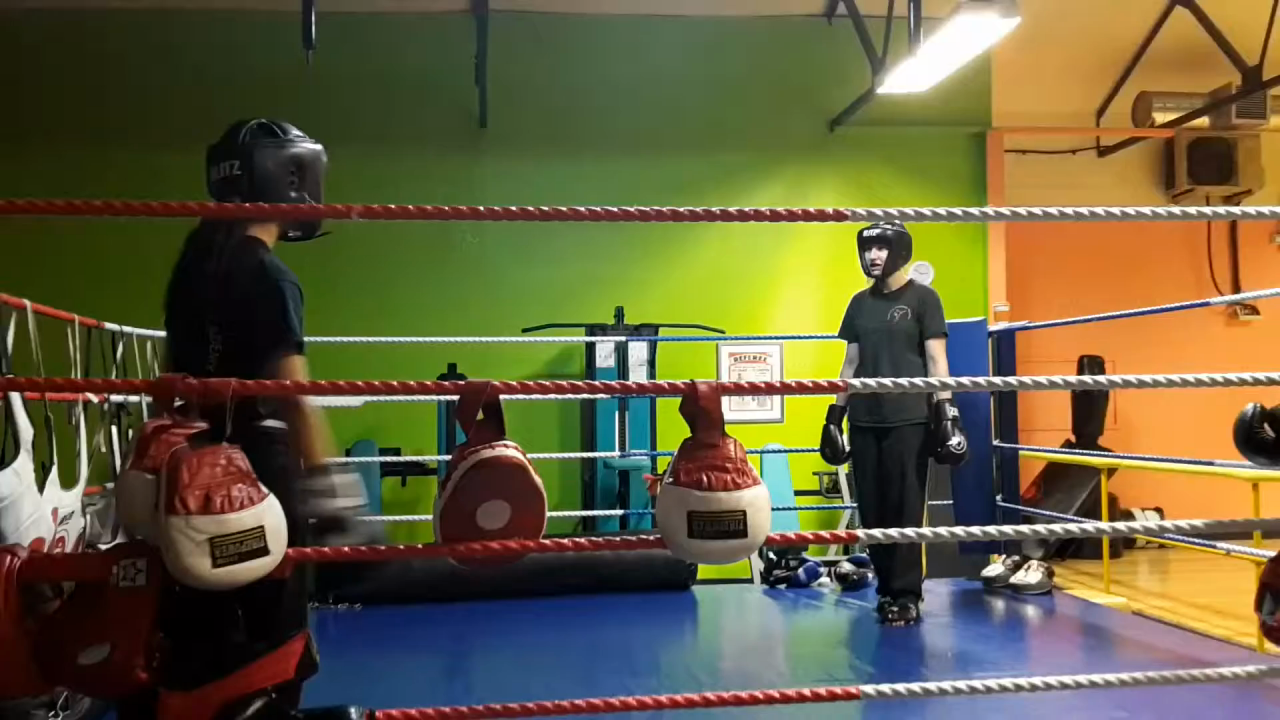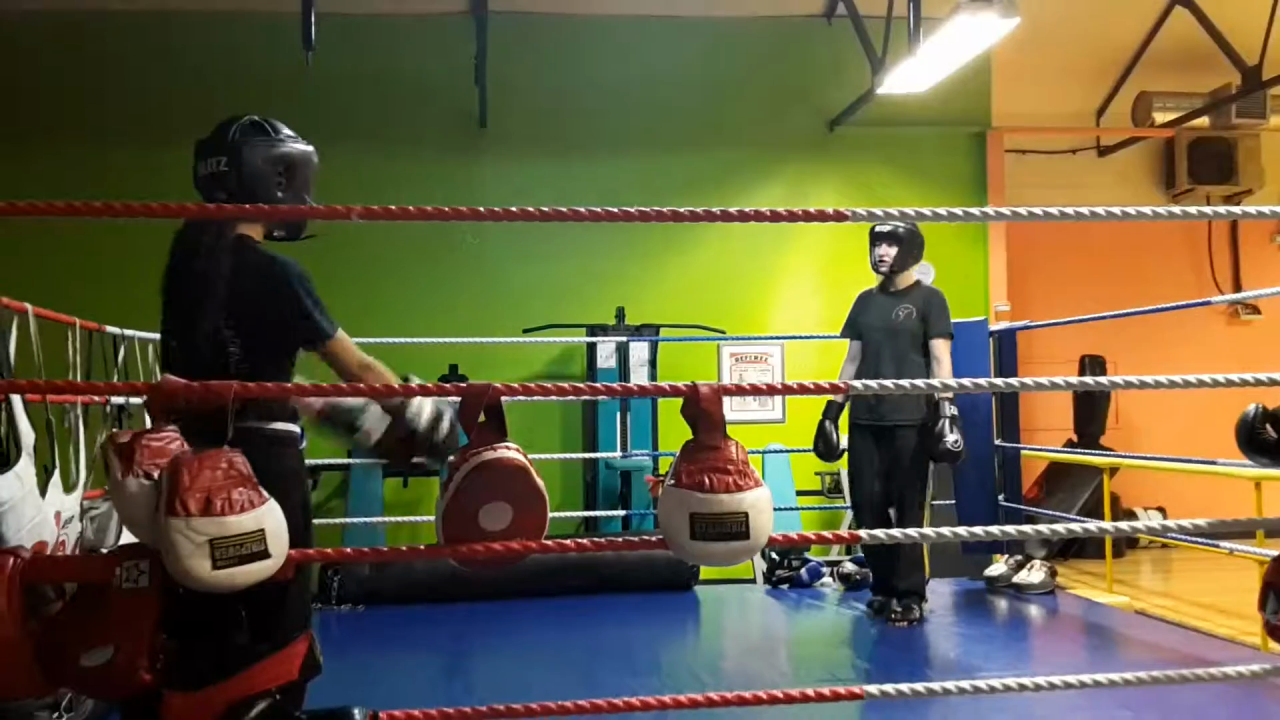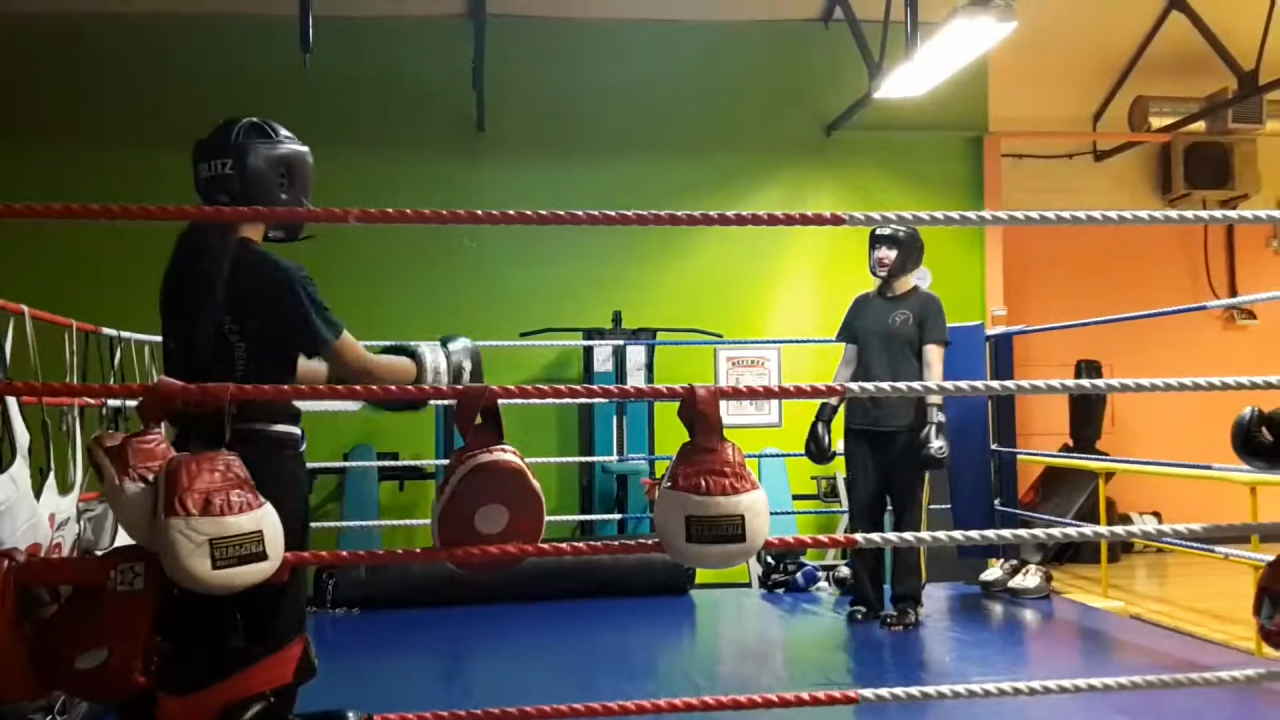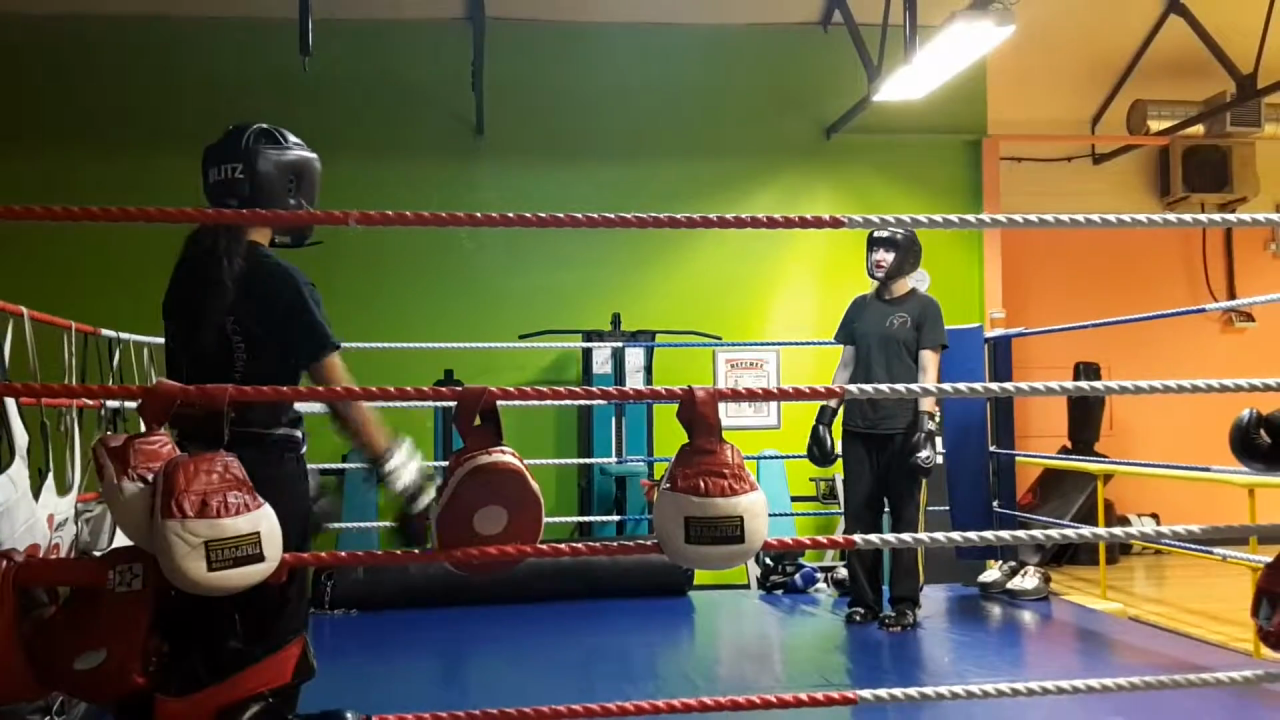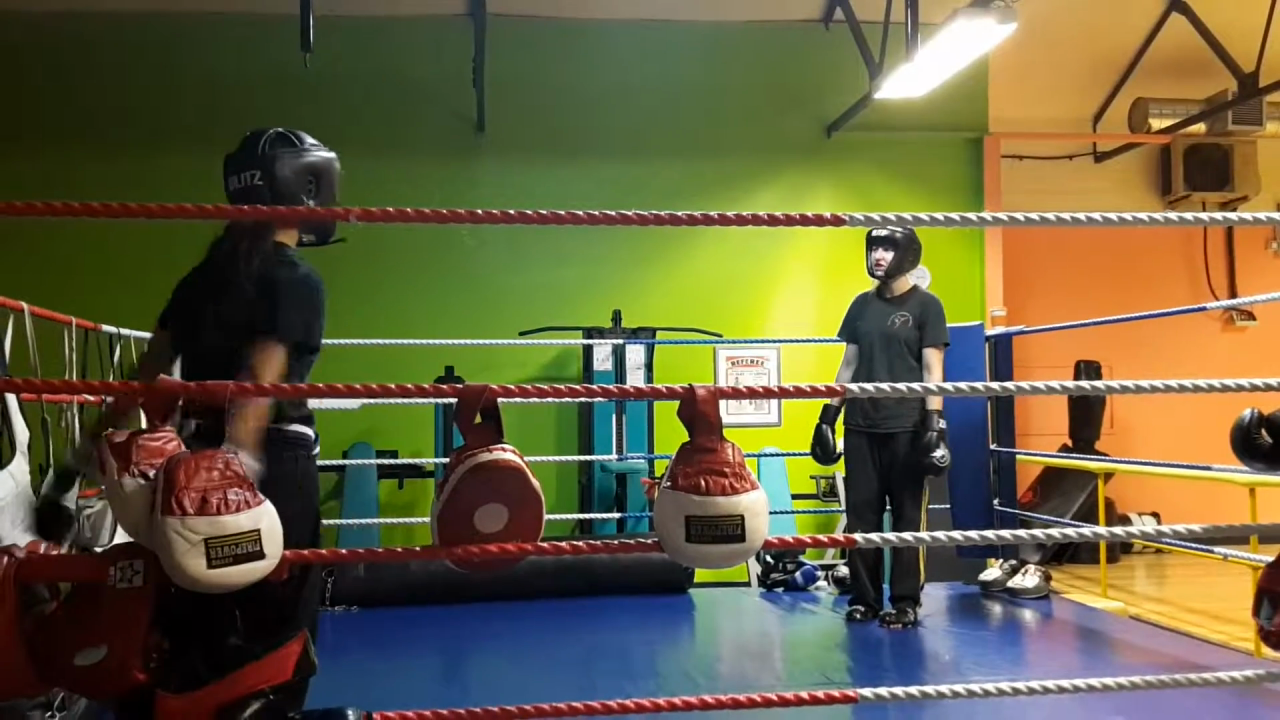
dt=0.2s
person 1, frame 1
left shoulder: (197, 264)
right shoulder: (267, 277)
right elbow: (295, 400)
right wrist: (329, 497)
right hip: (257, 460)
left knee: (196, 624)
right knee: (270, 626)
person 1, frame 2
left shoulder: (189, 263)
right shoulder: (271, 274)
right elbow: (351, 367)
left hip: (198, 458)
right hip: (262, 461)
left knee: (198, 621)
right knee: (273, 623)
person 1, frame 3
left shoulder: (188, 265)
right shoulder: (273, 277)
right elbow: (355, 366)
left wrist: (327, 373)
right wrist: (439, 365)
left hip: (194, 462)
right hip: (262, 464)
left knee: (196, 626)
right knee: (268, 626)
person 1, frame 4
left shoulder: (191, 269)
right shoulder: (277, 282)
right elbow: (338, 393)
right wrist: (403, 471)
left hip: (198, 459)
right hip: (259, 463)
left knee: (199, 631)
right knee: (273, 627)
person 1, frame 5
left shoulder: (212, 271)
right shoulder: (296, 281)
left elbow: (150, 369)
right elbow: (257, 386)
left hip: (203, 456)
right hip: (277, 461)
left knee: (202, 623)
right knee: (279, 624)
person 2, frame 1
left shoulder: (922, 298)
right shoulder: (860, 302)
left elbow: (936, 360)
left wrist: (947, 412)
right wrist: (835, 415)
left hip: (909, 421)
right hip: (864, 421)
left knee: (906, 509)
right knee: (871, 509)
left ankle: (906, 595)
right ankle: (887, 588)
person 2, frame 2
left shoulder: (928, 298)
right shoulder: (865, 301)
left elbow: (940, 358)
left wrist: (946, 410)
right wrist: (832, 411)
left hip: (910, 421)
right hip: (865, 420)
left knee: (910, 509)
right knee: (867, 508)
left ankle: (910, 597)
right ankle: (882, 589)
person 2, frame 3
left shoulder: (925, 304)
right shoulder: (862, 304)
left elbow: (933, 366)
left wrist: (934, 418)
right wrist: (825, 414)
left hip: (905, 426)
right hip: (861, 424)
left knee: (907, 515)
right knee: (862, 514)
left ankle: (906, 602)
right ankle: (865, 598)
person 2, frame 4
left shoulder: (923, 307)
right shoulder: (860, 306)
left elbow: (928, 372)
left wrist: (926, 425)
right wrist: (825, 416)
left hip: (902, 428)
right hip: (858, 427)
left knee: (905, 518)
right knee: (858, 516)
left ankle: (904, 603)
right ankle: (863, 600)
person 2, frame 5
left shoulder: (925, 305)
right shoulder: (862, 304)
left elbow: (933, 370)
left wrist: (934, 426)
right wrist: (829, 415)
left hip: (905, 427)
right hip: (860, 426)
left knee: (907, 517)
right knee: (860, 515)
left ankle: (904, 601)
right ankle: (863, 598)
